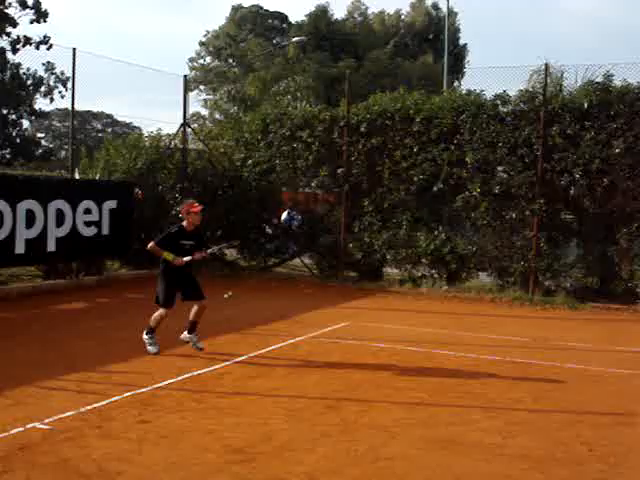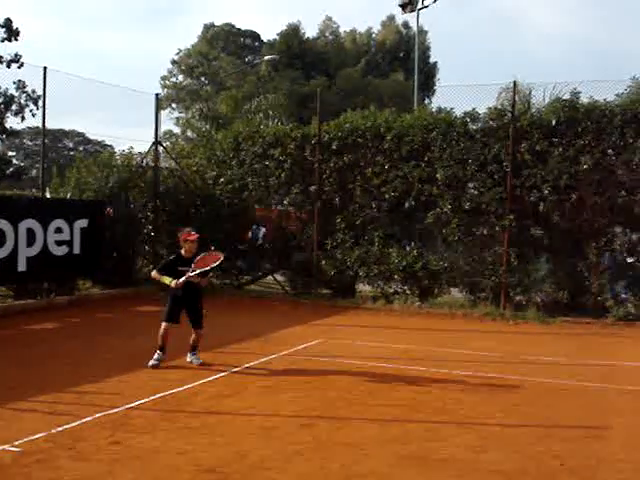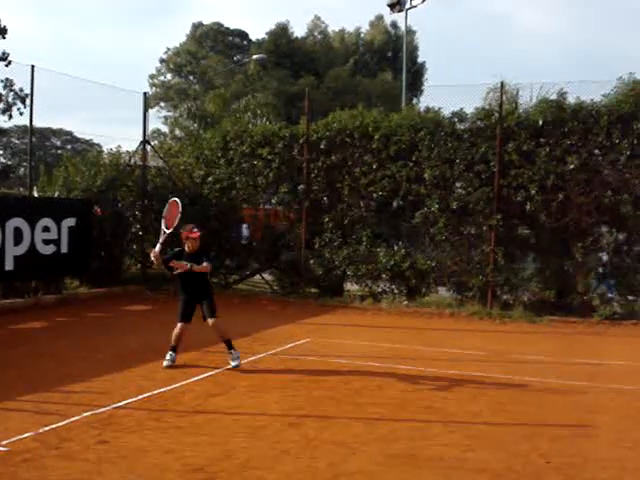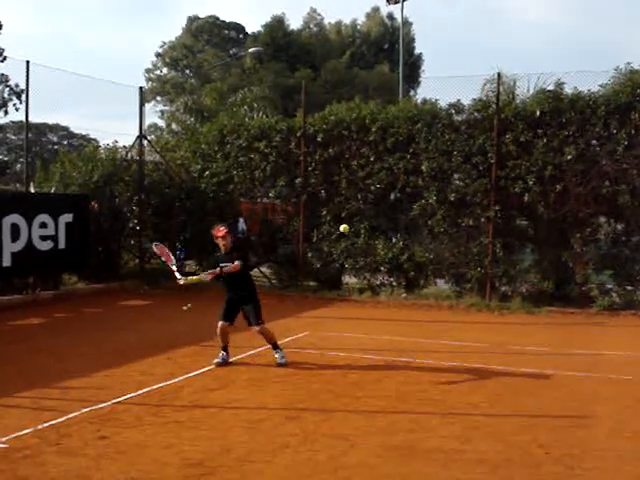
dt=0.4s
person 1, frame 1
left shoulder: (198, 233)
right shoulder: (174, 232)
left elbow: (200, 253)
right elbow: (151, 247)
left wrist: (200, 254)
right wrist: (172, 258)
left hip: (186, 273)
right hip: (169, 275)
left knee: (201, 304)
right knee: (165, 310)
left ankle: (189, 334)
right ankle: (149, 335)
person 1, frame 2
right shoulder: (173, 259)
left elbow: (203, 283)
right elbow: (154, 273)
left wrist: (194, 279)
right wrist: (170, 281)
left hip: (193, 298)
right hip: (176, 296)
left knee: (198, 331)
right knee: (165, 327)
left ankle: (192, 353)
right ankle: (160, 353)
person 1, frame 3
left shoulder: (202, 252)
right shoulder: (178, 253)
left elbow: (207, 268)
right elbow: (159, 262)
left wrist: (188, 267)
right wrist: (156, 256)
left hip: (205, 293)
right hip: (188, 294)
left knee: (213, 322)
right knee: (181, 326)
left ankle: (232, 352)
right ankle: (172, 353)
person 1, frame 4
left shoulder: (240, 250)
right shoulder: (219, 258)
left elbow: (236, 266)
right elbow: (213, 276)
left wrist: (217, 271)
left hip: (248, 296)
right hip: (232, 296)
left knee: (259, 327)
right knee: (222, 326)
left ankle: (277, 350)
right ankle: (224, 353)
